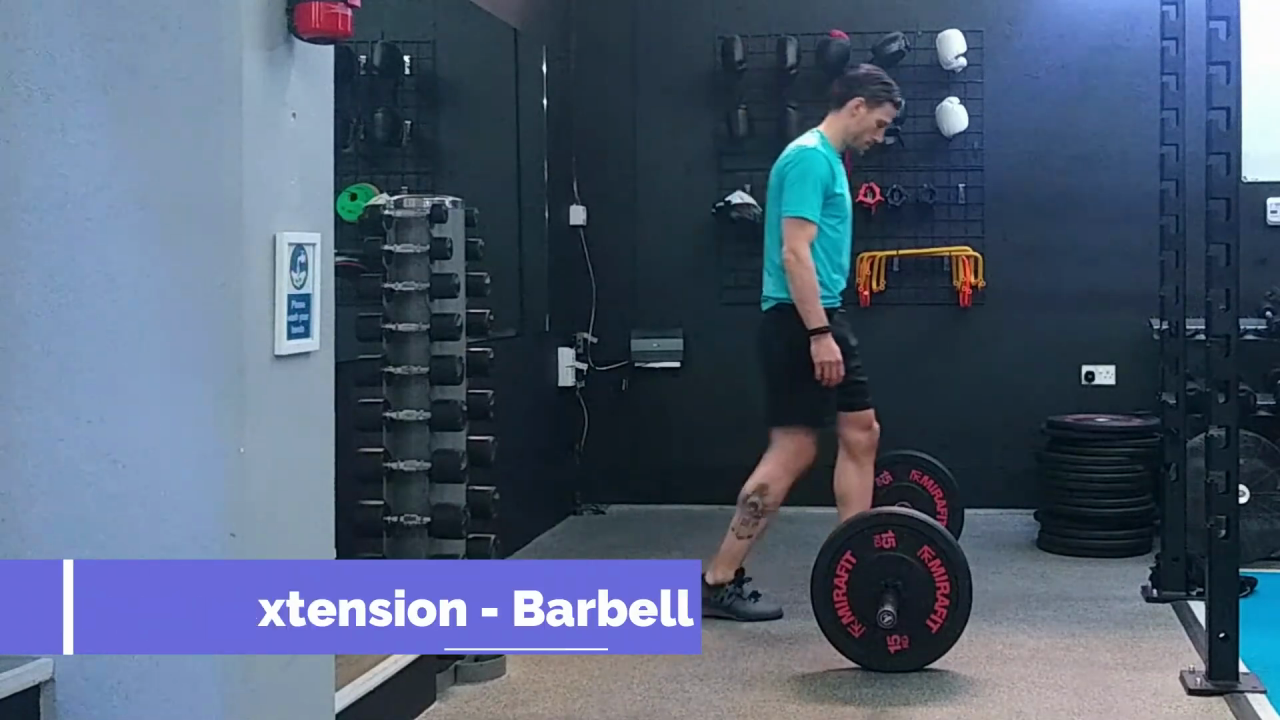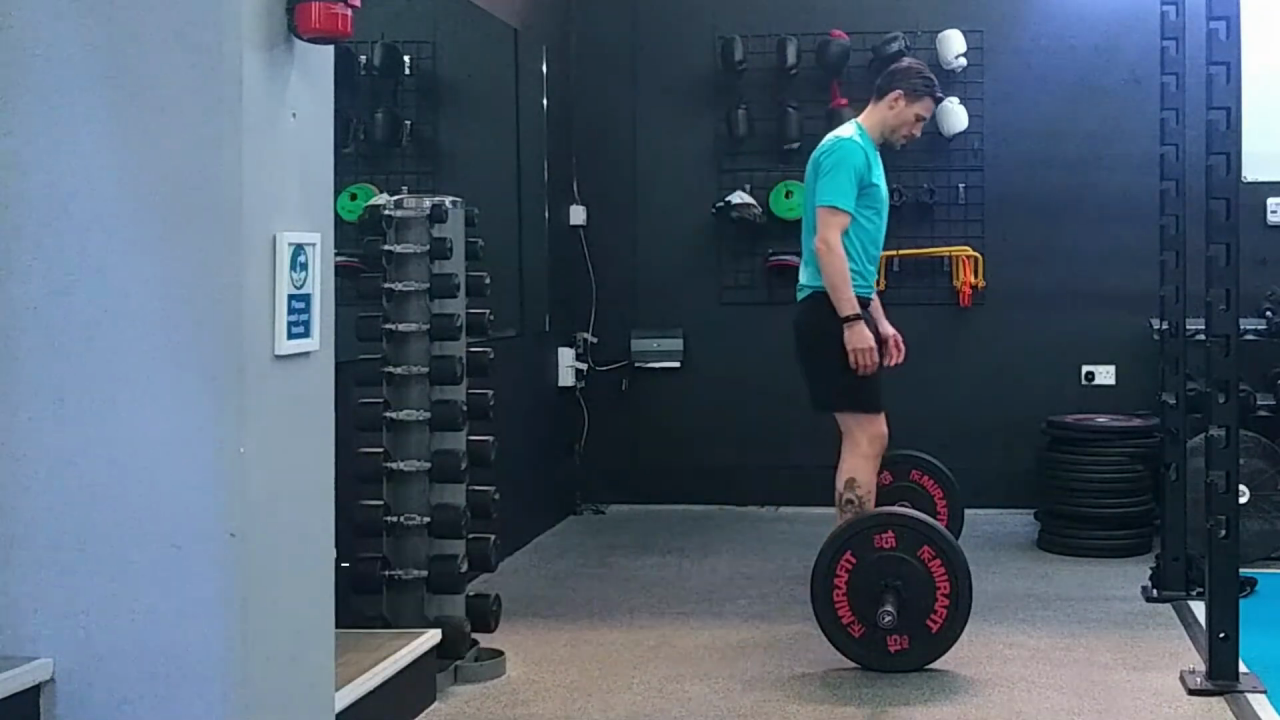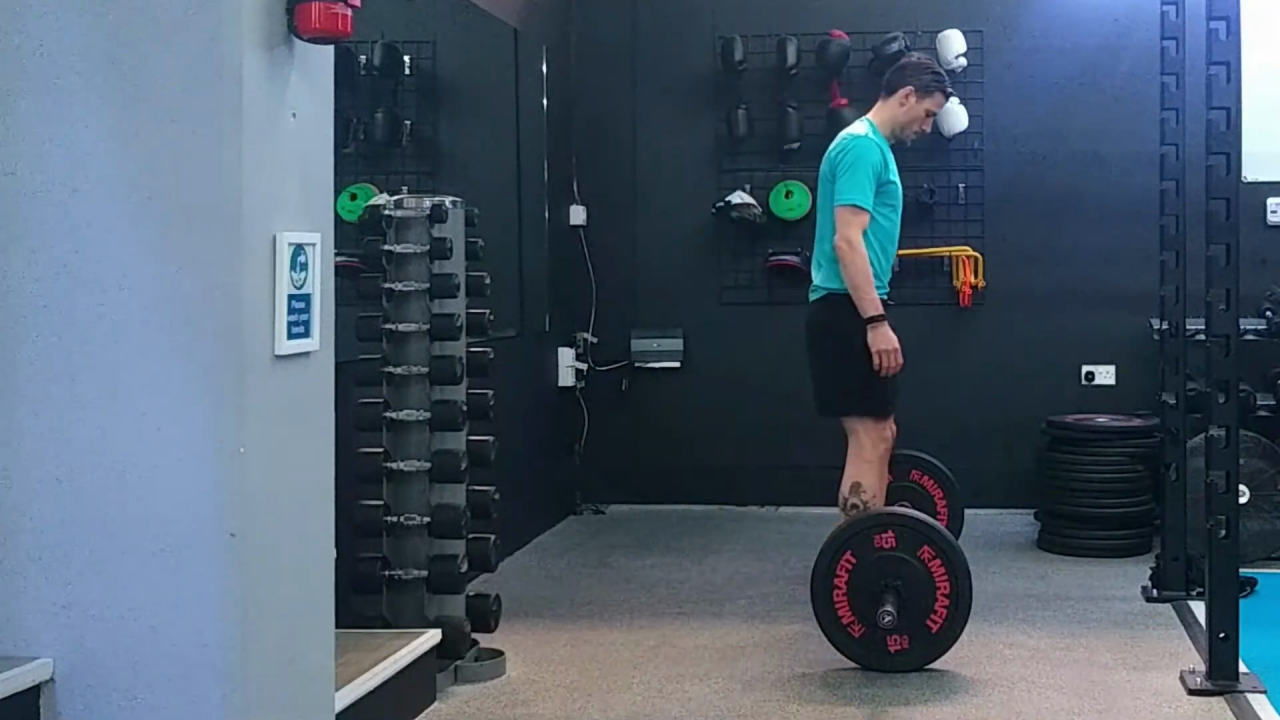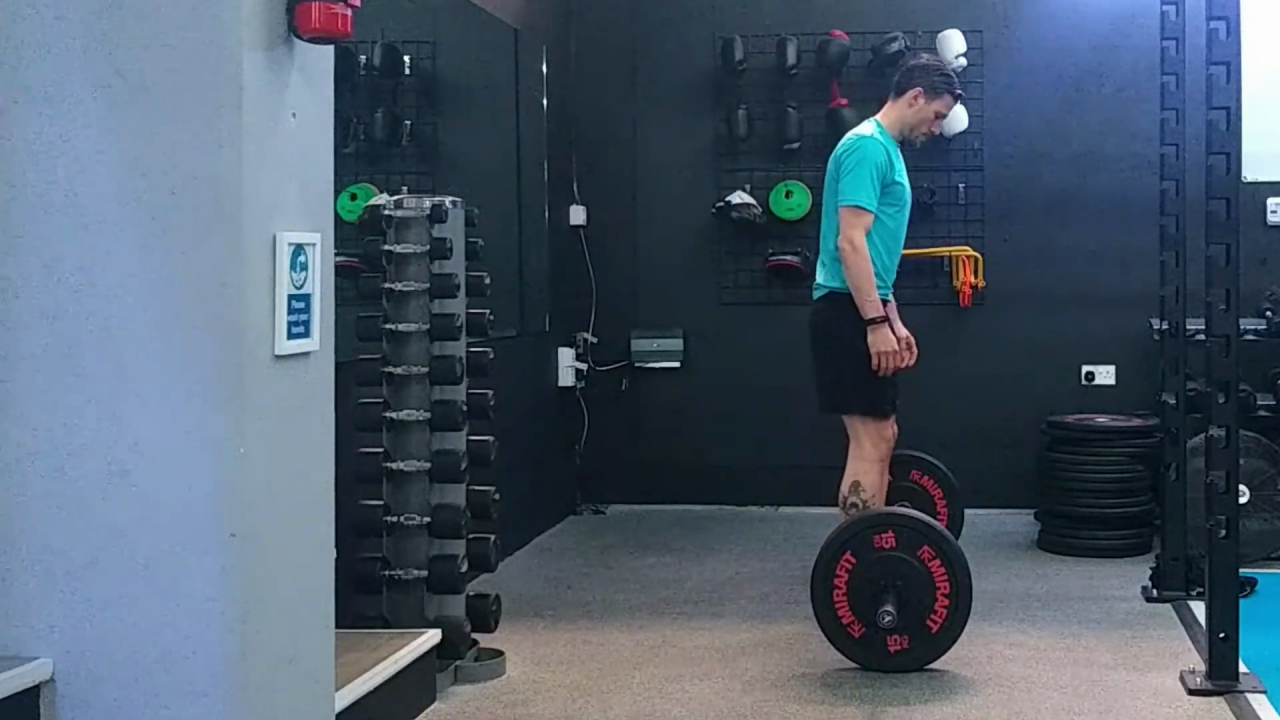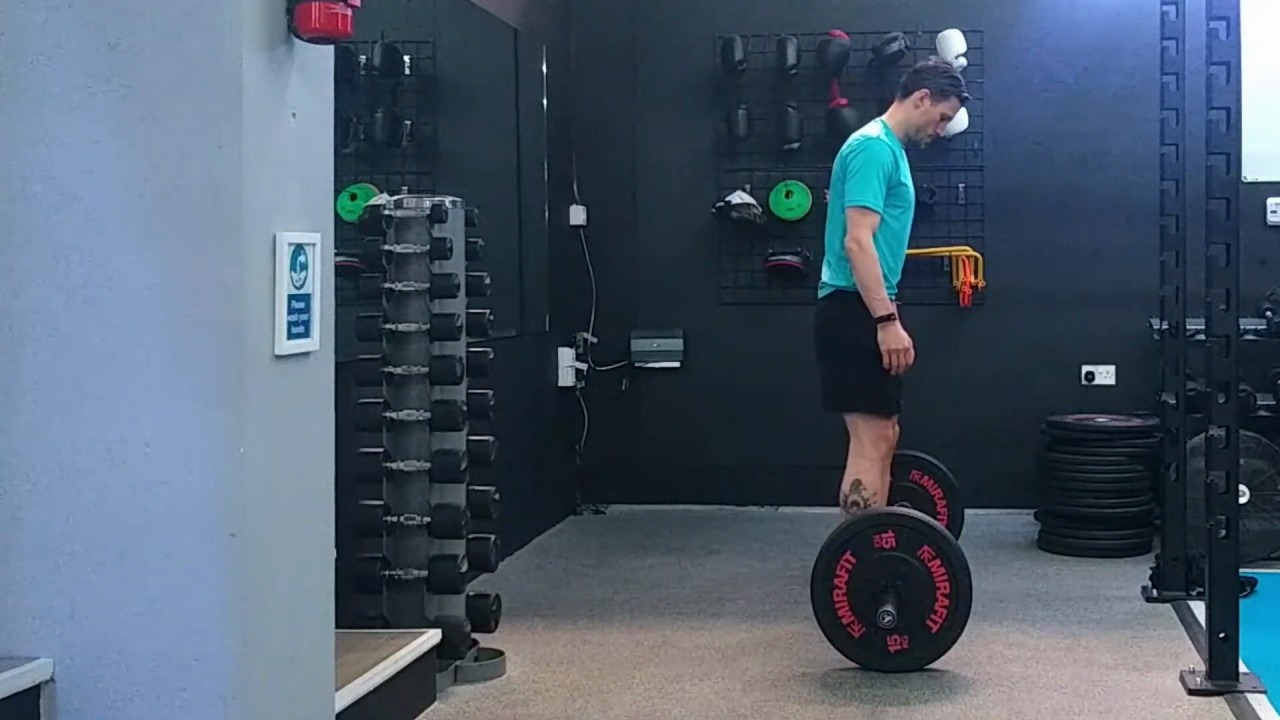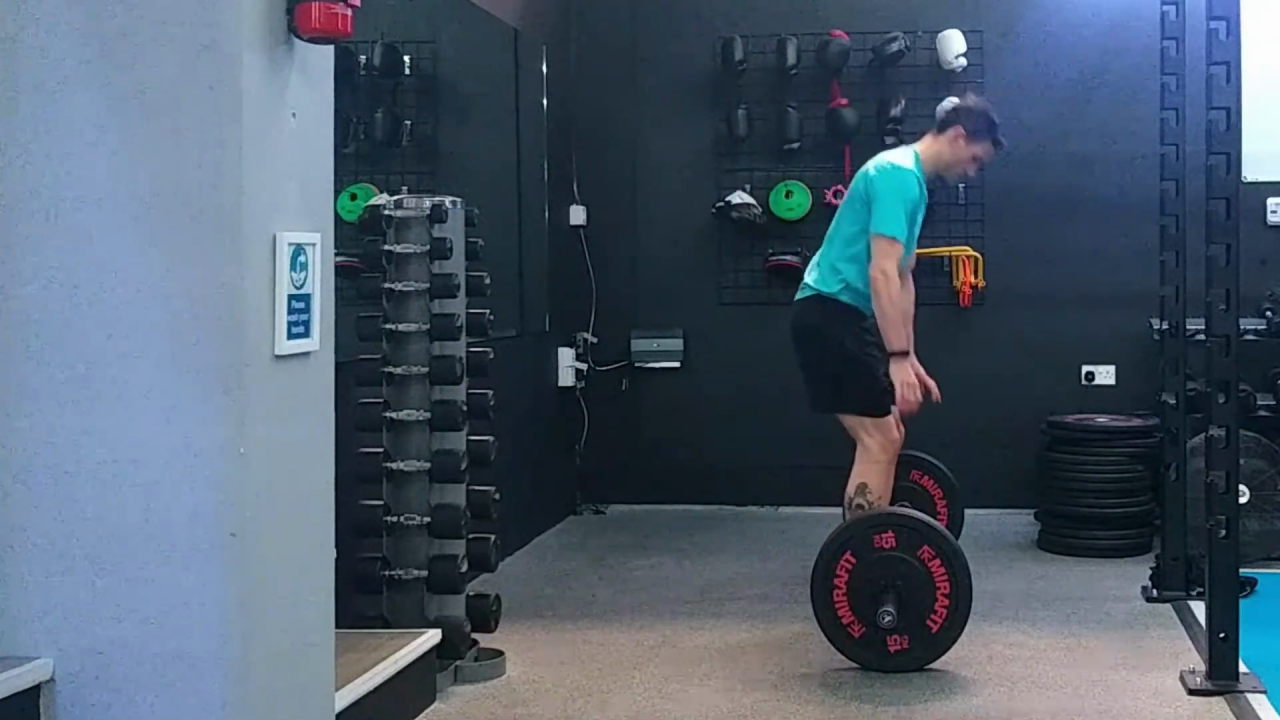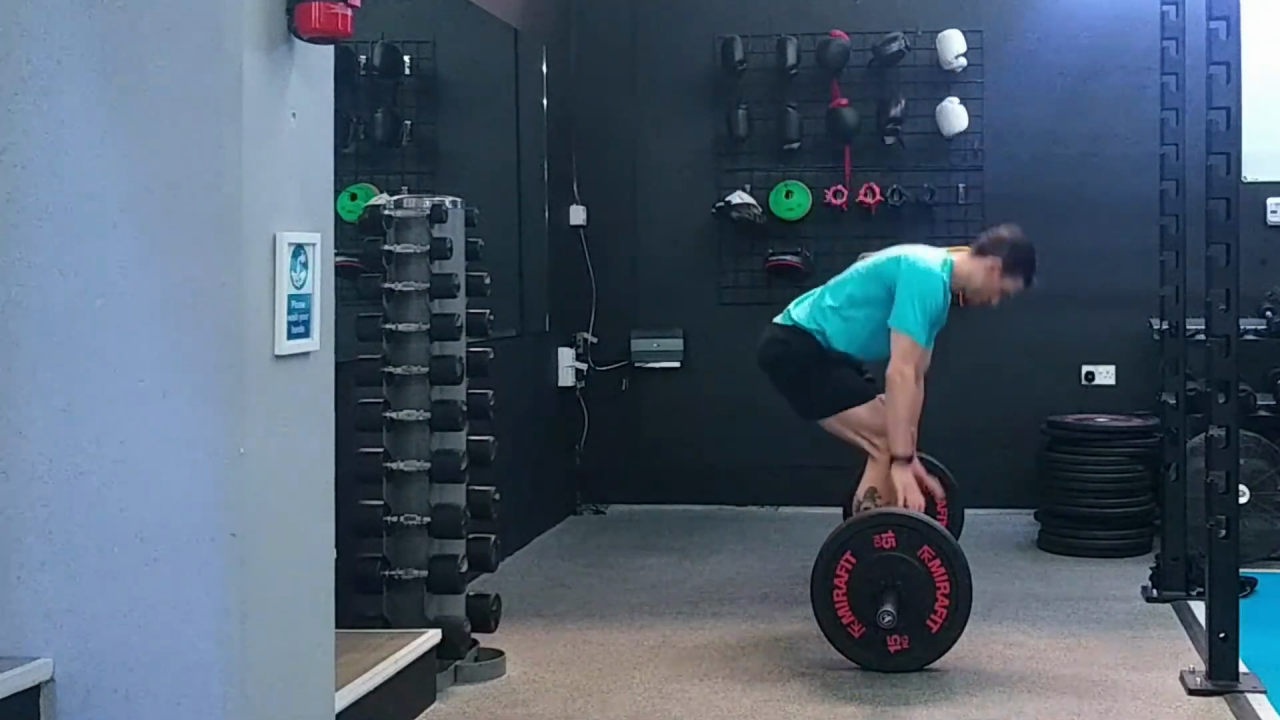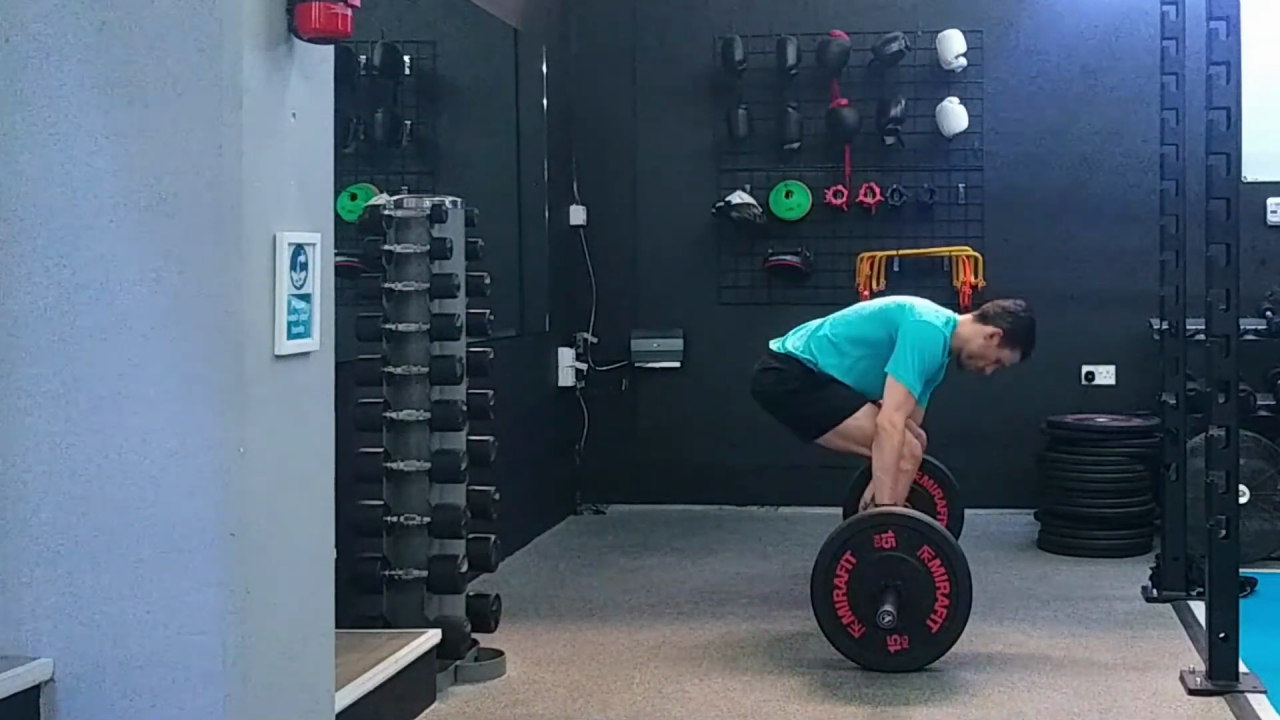
dt=0.3s
person 1, frame 1
left shoulder: (826, 159)
right shoulder: (809, 158)
right elbow: (794, 252)
right wrist: (818, 332)
left hip: (823, 318)
right hip: (800, 323)
left knee: (861, 435)
right knee: (792, 453)
right ankle: (719, 581)
person 1, frame 2
left shoulder: (863, 151)
right shoulder: (846, 148)
right elbow: (827, 242)
left wrist: (879, 319)
right wrist: (853, 320)
left hip: (846, 311)
right hip: (832, 313)
left knee: (868, 437)
right knee: (867, 436)
person 1, frame 3
left shoulder: (872, 147)
right shoulder: (861, 146)
right elbow: (847, 241)
left wrist: (875, 317)
right wrist: (876, 321)
left hip: (854, 313)
right hip: (847, 313)
left knee: (878, 438)
right knee: (871, 441)
person 1, frame 4
left shoulder: (884, 149)
right shoulder: (868, 147)
right elbow: (850, 242)
left wrist: (894, 320)
right wrist: (877, 323)
left hip: (863, 313)
right hip: (850, 314)
left knee: (880, 437)
right knee: (871, 442)
person 1, frame 5
left shoulder: (887, 148)
right shoulder: (873, 146)
right elbow: (857, 241)
left wrist: (892, 320)
right wrist: (887, 321)
left hip: (864, 311)
right hip: (854, 311)
left knee: (883, 436)
right knee: (872, 440)
person 1, frame 6
left shoulder: (910, 176)
right shoulder: (899, 175)
left elbow: (902, 278)
right elbow: (884, 273)
left wrist: (910, 359)
right wrist: (899, 358)
left hip: (842, 314)
right hip: (827, 314)
left knee: (886, 436)
right knee: (880, 440)
person 1, frame 7
left shoulder: (933, 274)
right shoulder: (927, 277)
left elbow: (914, 378)
right elbow: (900, 373)
left wrist: (908, 458)
right wrist: (902, 460)
left hip: (816, 348)
right hip: (798, 346)
left knee: (893, 449)
right knee: (887, 448)
person 1, frame 8
left shoulder: (936, 341)
right shoulder: (929, 333)
left elbow: (904, 425)
right elbow: (889, 424)
left wrist: (890, 507)
left hip: (804, 373)
right hip: (788, 374)
left knee: (913, 444)
right knee: (903, 453)
